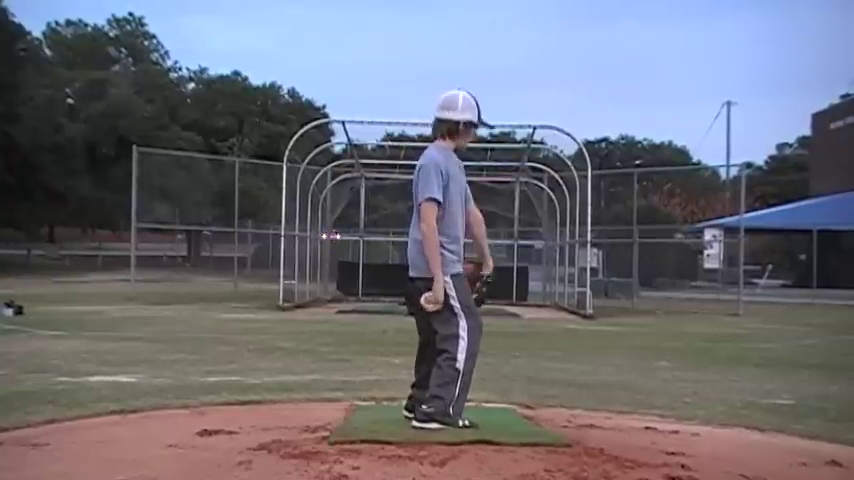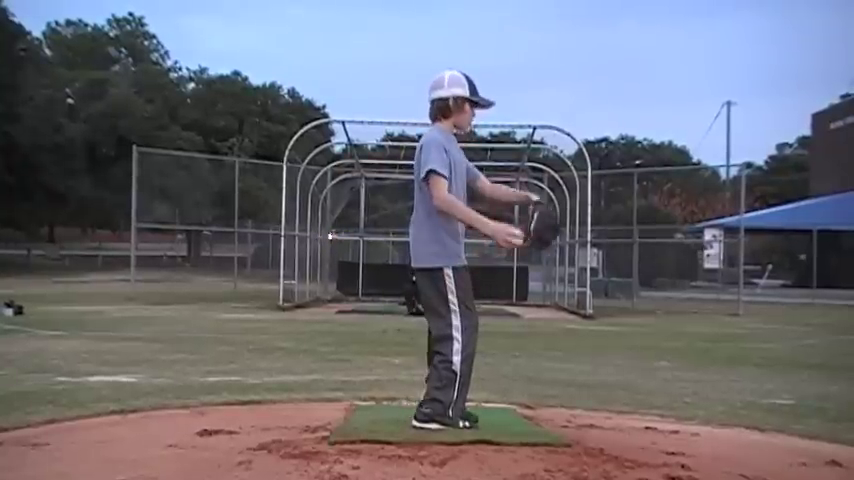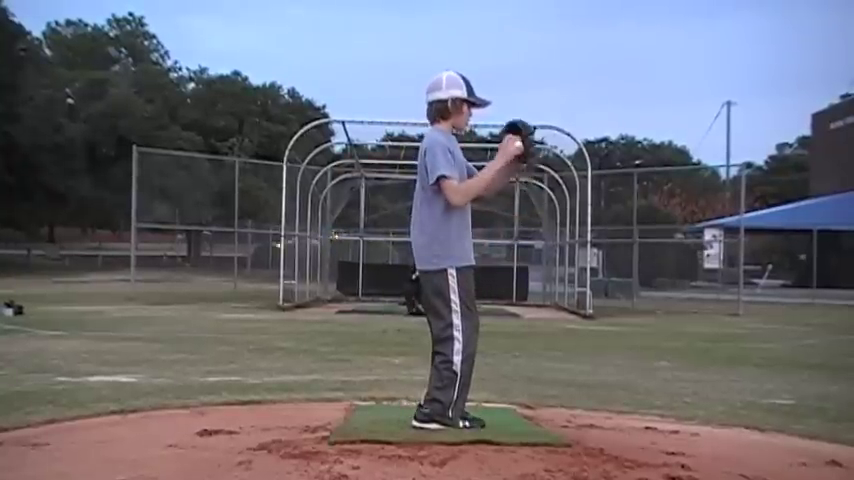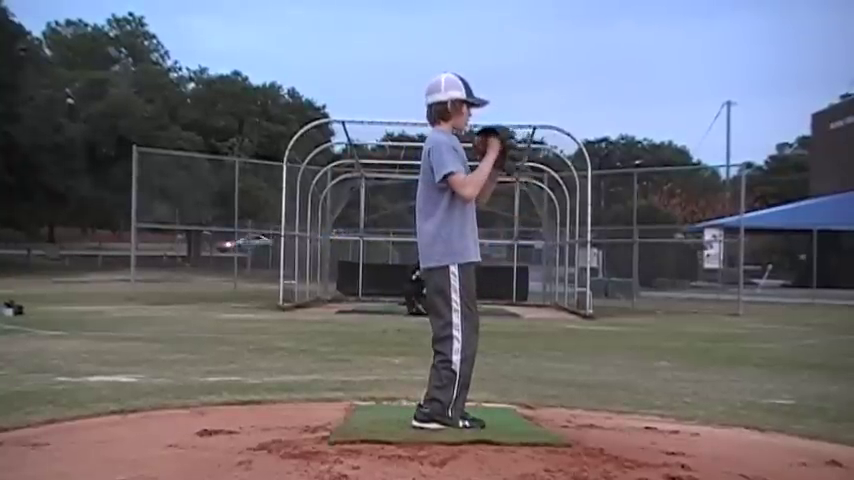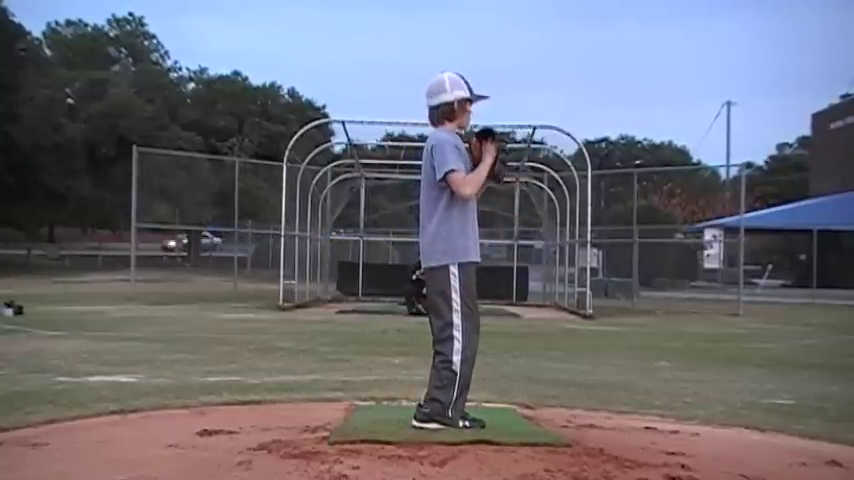
dt=0.4s
person 1, frame 1
left shoulder: (454, 164)
right shoulder: (433, 161)
left elbow: (472, 212)
right elbow: (427, 224)
left wrist: (486, 258)
right wrist: (438, 279)
left hip: (442, 267)
right hip: (438, 267)
left knee: (438, 333)
right knee: (463, 330)
left ankle: (420, 401)
right ankle: (439, 410)
person 1, frame 2
left shoulder: (451, 146)
right shoulder: (434, 141)
left elbow: (485, 187)
right elbow: (440, 198)
left wrist: (523, 196)
right wrist: (490, 227)
left hip: (441, 255)
right hip: (439, 256)
left knee: (448, 330)
right knee: (459, 329)
left ankle: (437, 402)
right ankle: (438, 410)
person 1, frame 3
left shoulder: (448, 144)
right shoulder: (436, 143)
left elbow: (484, 188)
right elbow: (457, 195)
left wrist: (512, 161)
right wrist: (499, 159)
left hip: (446, 255)
right hip: (445, 257)
left knee: (453, 333)
right knee: (459, 332)
left ankle: (441, 407)
right ankle: (438, 410)
person 1, frame 4
left shoulder: (447, 144)
right shoulder: (440, 142)
left elbow: (479, 196)
right elbow: (467, 190)
left wrist: (496, 164)
right wrist: (490, 155)
left hip: (450, 254)
right hip: (449, 256)
left knee: (454, 333)
right knee: (458, 333)
left ankle: (439, 408)
right ankle: (438, 410)
person 1, frame 5
left shoulder: (446, 141)
right shoulder: (444, 140)
left elbow: (468, 191)
right elbow: (465, 188)
left wrist: (484, 162)
right wrist: (487, 159)
left hip: (448, 253)
right hip: (450, 255)
left knee: (454, 333)
right knee: (459, 333)
left ankle: (440, 407)
right ankle: (439, 409)
